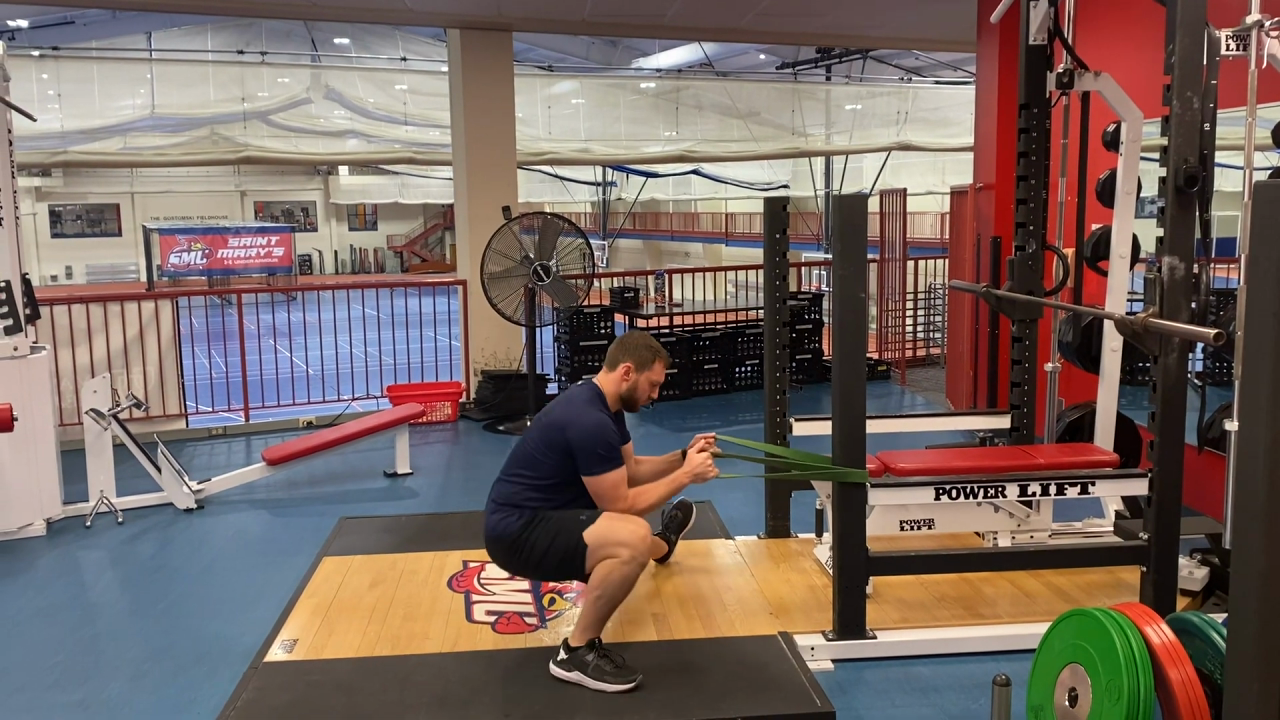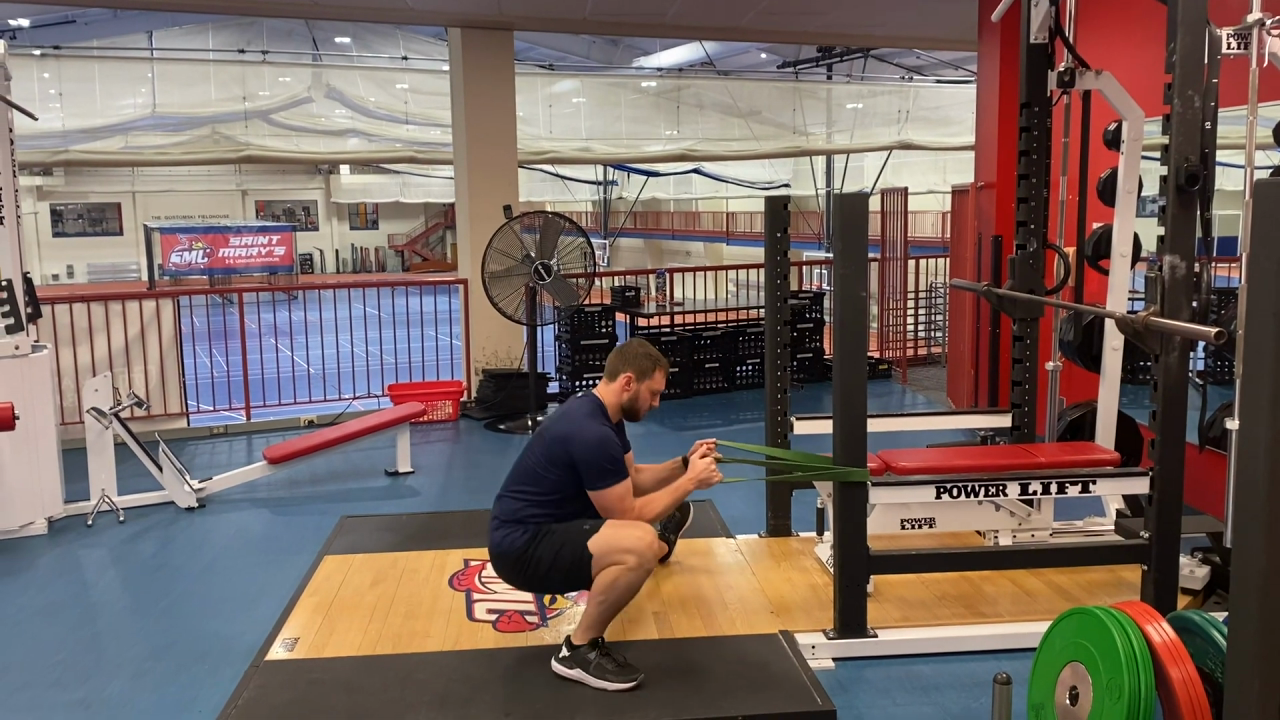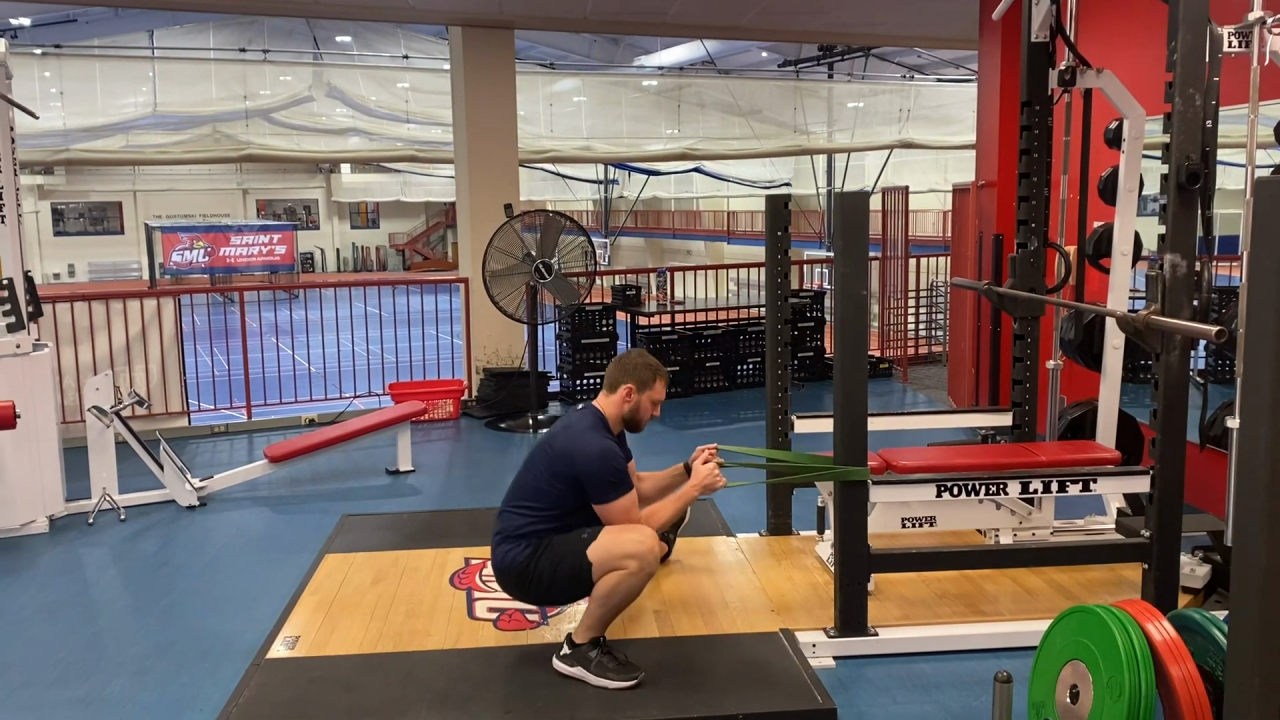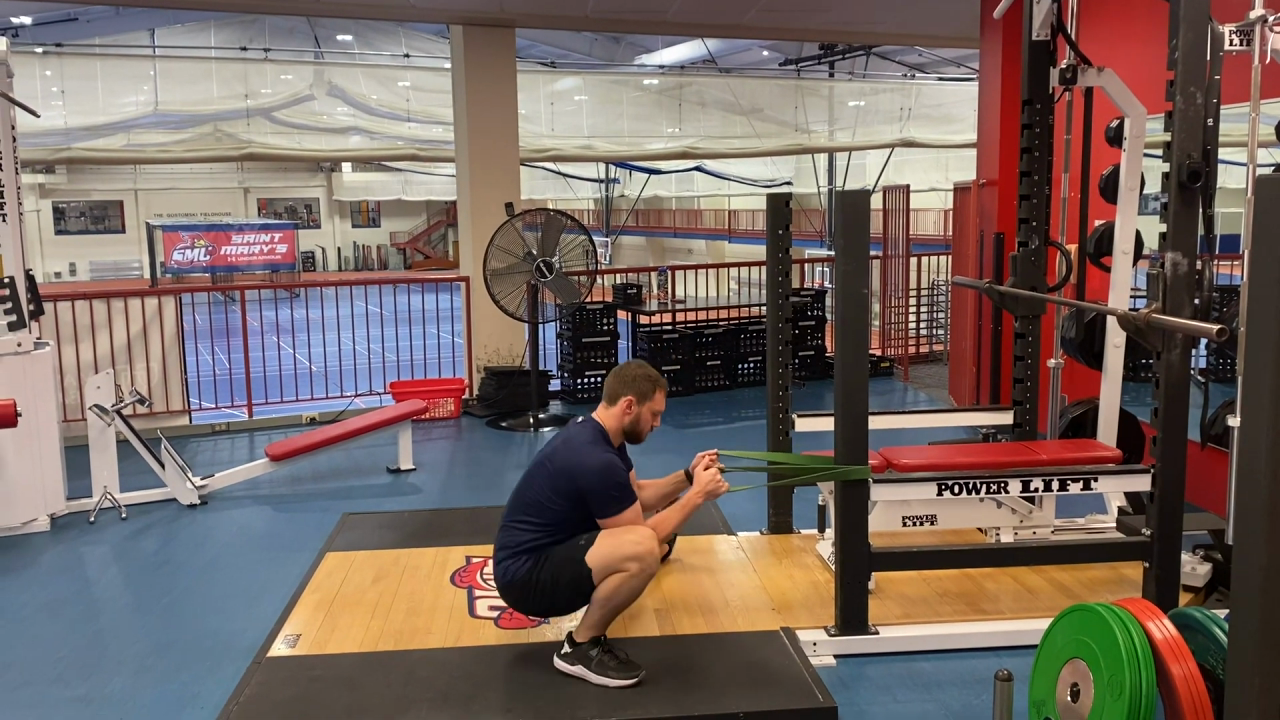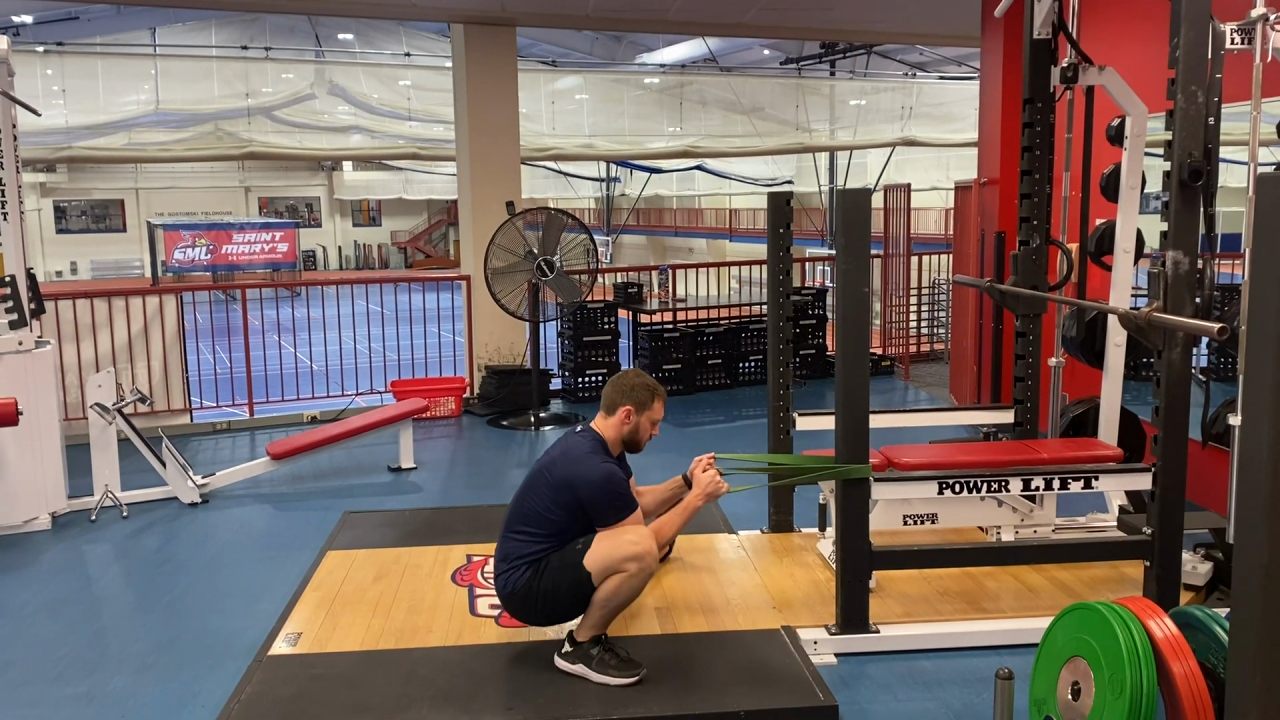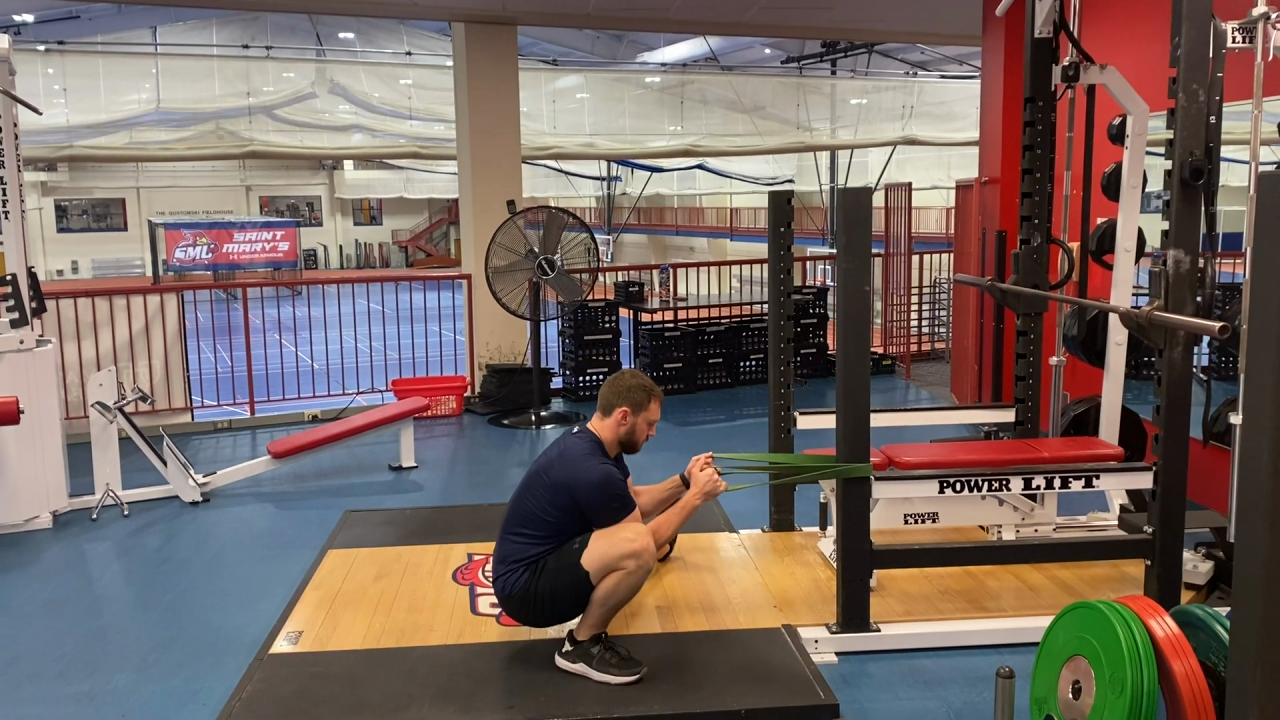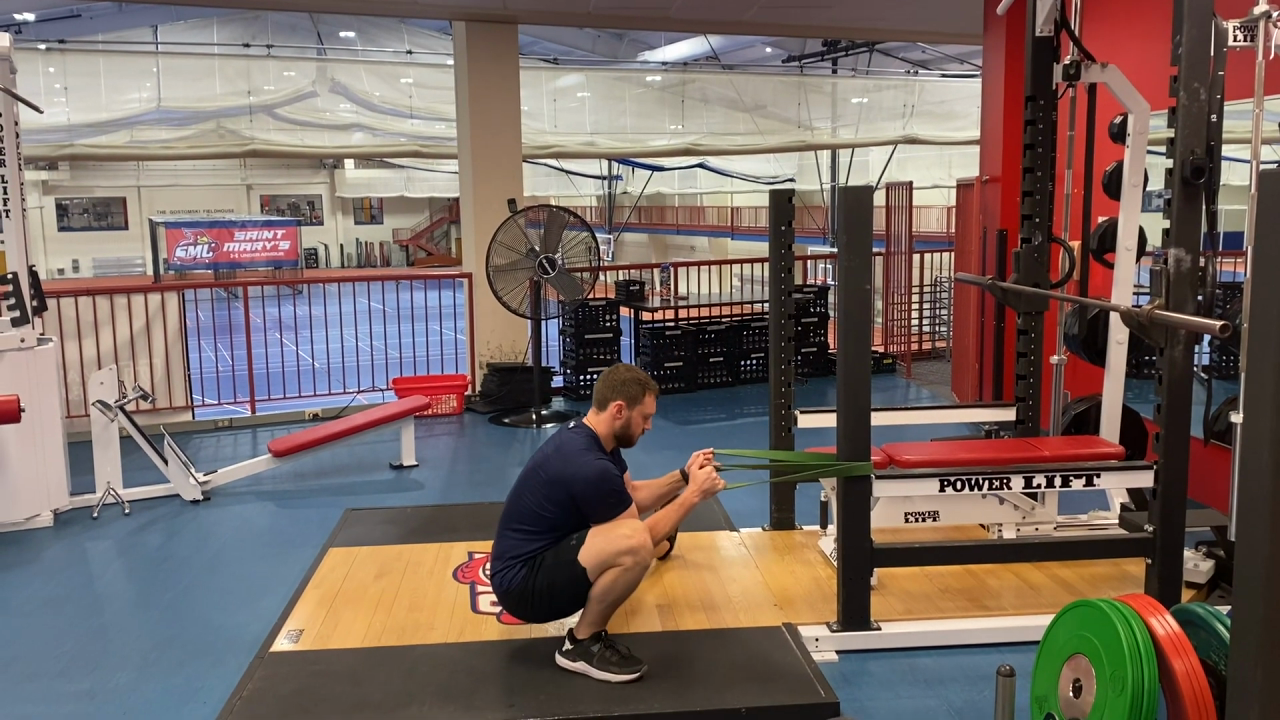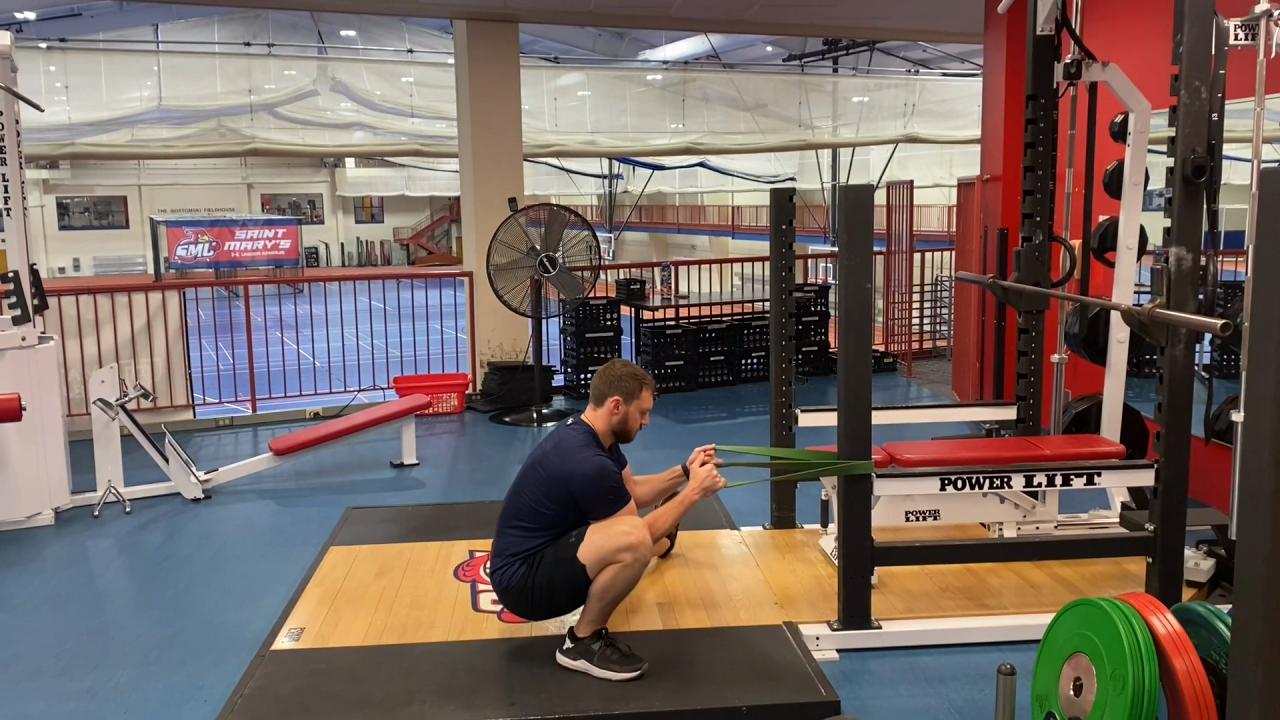
dt=0.1s
person 1, frame 1
left shoulder: (599, 404)
right shoulder: (589, 422)
left elbow: (630, 470)
right elbow: (620, 506)
left wrist: (683, 457)
right wrist: (686, 475)
left hip: (533, 516)
right hip: (516, 534)
right knee: (635, 539)
left ankle: (661, 546)
right ankle: (577, 651)
person 1, frame 2
left shoulder: (600, 413)
right shoulder: (592, 434)
left elbow: (632, 479)
right elbow: (628, 516)
left wrist: (685, 463)
right wrist: (690, 482)
left hip: (535, 527)
right hip: (521, 547)
right knee: (640, 545)
left ankle: (662, 546)
right ankle: (580, 649)
person 1, frame 3
left shoulder: (596, 424)
right shoulder: (593, 448)
left elbow: (633, 488)
right elbow: (634, 524)
left wrist: (686, 470)
right wrist: (694, 489)
left hip: (540, 541)
right hip: (524, 564)
right knee: (642, 548)
left ankle: (663, 546)
right ankle: (581, 648)
person 1, frame 4
left shoulder: (597, 434)
right shoulder: (595, 461)
left elbow: (634, 495)
right elbow: (639, 536)
left wrist: (687, 476)
right wrist: (697, 496)
left hip: (542, 549)
right hip: (526, 575)
right knee: (643, 549)
left ankle: (662, 547)
right ankle: (581, 646)
person 1, frame 5
left shoulder: (593, 441)
right shoulder: (595, 471)
left elbow: (635, 501)
right elbow: (641, 542)
left wrist: (686, 481)
right wrist: (697, 498)
left hip: (543, 557)
right hip: (526, 585)
right knee: (641, 548)
left ankle: (664, 547)
right ankle: (583, 646)
person 1, frame 6
left shoulder: (590, 441)
right shoulder: (592, 472)
left elbow: (632, 501)
right elbow: (639, 541)
left wrist: (684, 481)
right wrist: (695, 497)
left hip: (539, 558)
right hip: (525, 586)
right knee: (638, 546)
left ankle: (662, 549)
right ankle: (583, 644)
person 1, frame 7
left shoulder: (588, 437)
right shoulder: (588, 467)
left elbow: (631, 496)
right elbow: (639, 537)
left wrist: (683, 476)
right wrist: (693, 494)
left hip: (542, 553)
right hip: (523, 582)
right knee: (635, 541)
left ankle: (662, 545)
right ankle: (583, 643)
person 1, frame 8
left shoulder: (587, 434)
right shoulder: (586, 463)
left elbow: (631, 491)
right elbow: (637, 534)
left wrist: (684, 472)
right wrist: (694, 491)
left hip: (541, 551)
right hip: (522, 580)
right knee: (634, 538)
left ankle: (662, 543)
right ankle: (584, 641)
